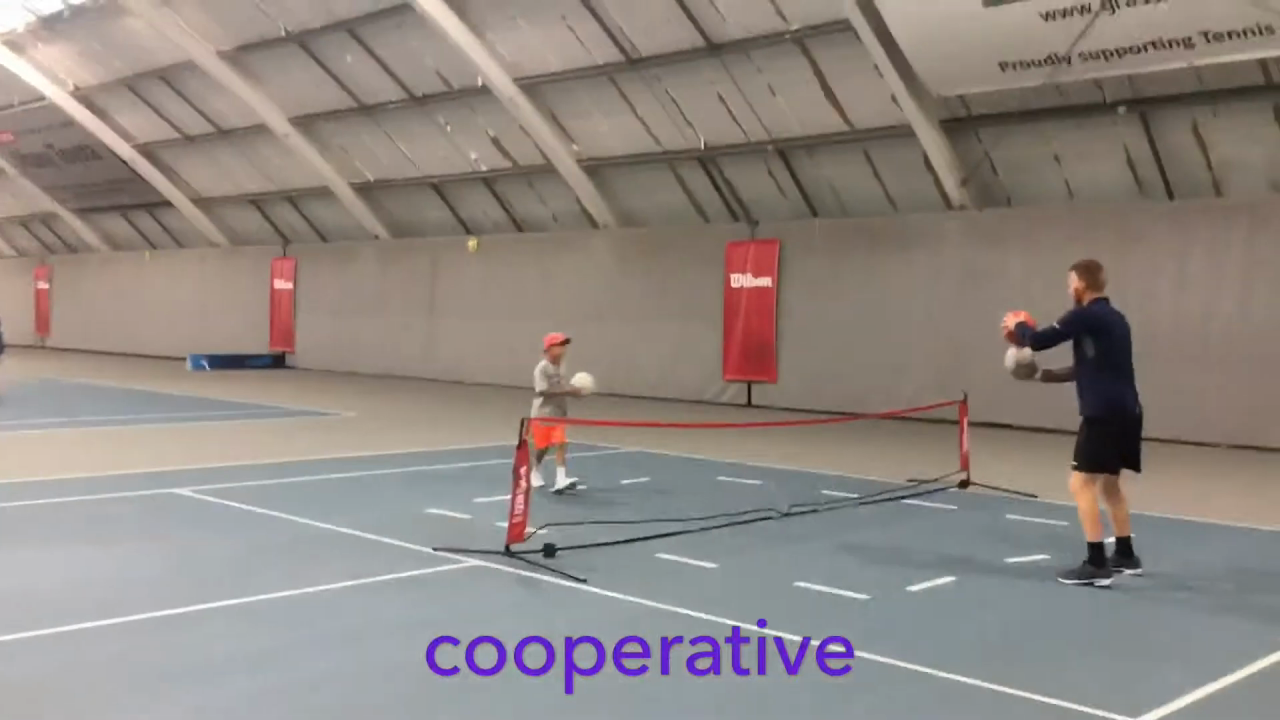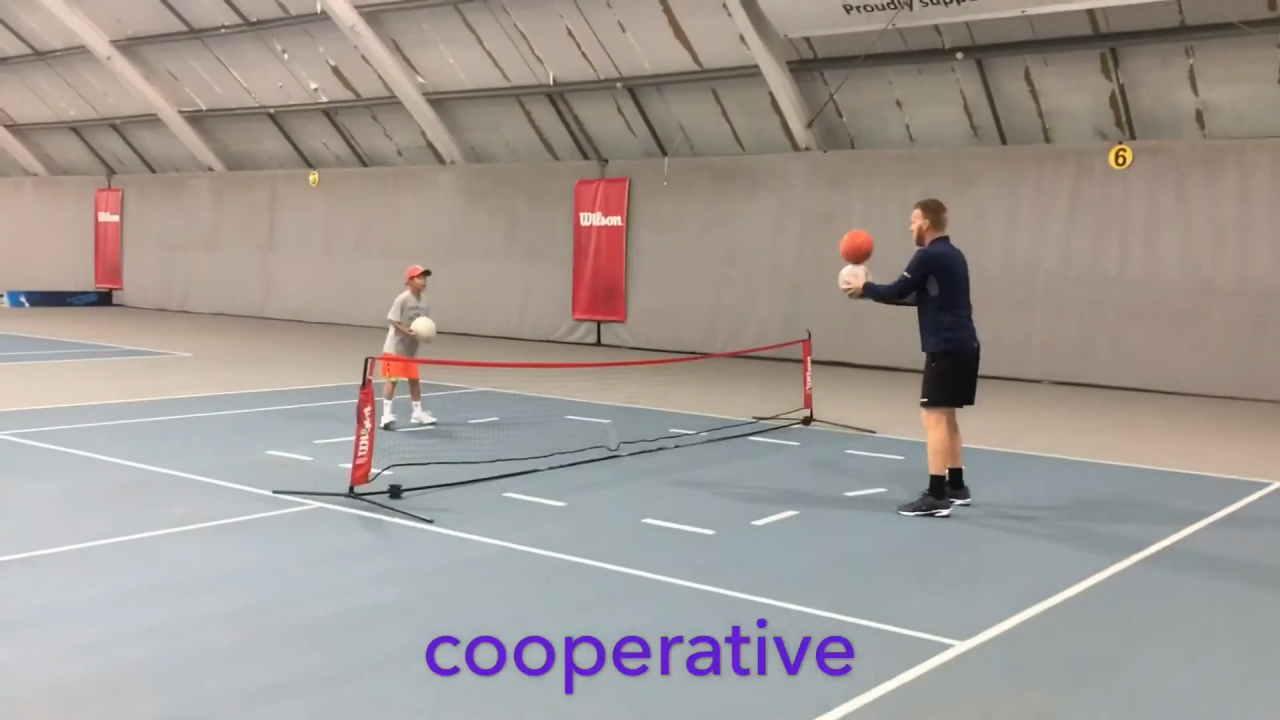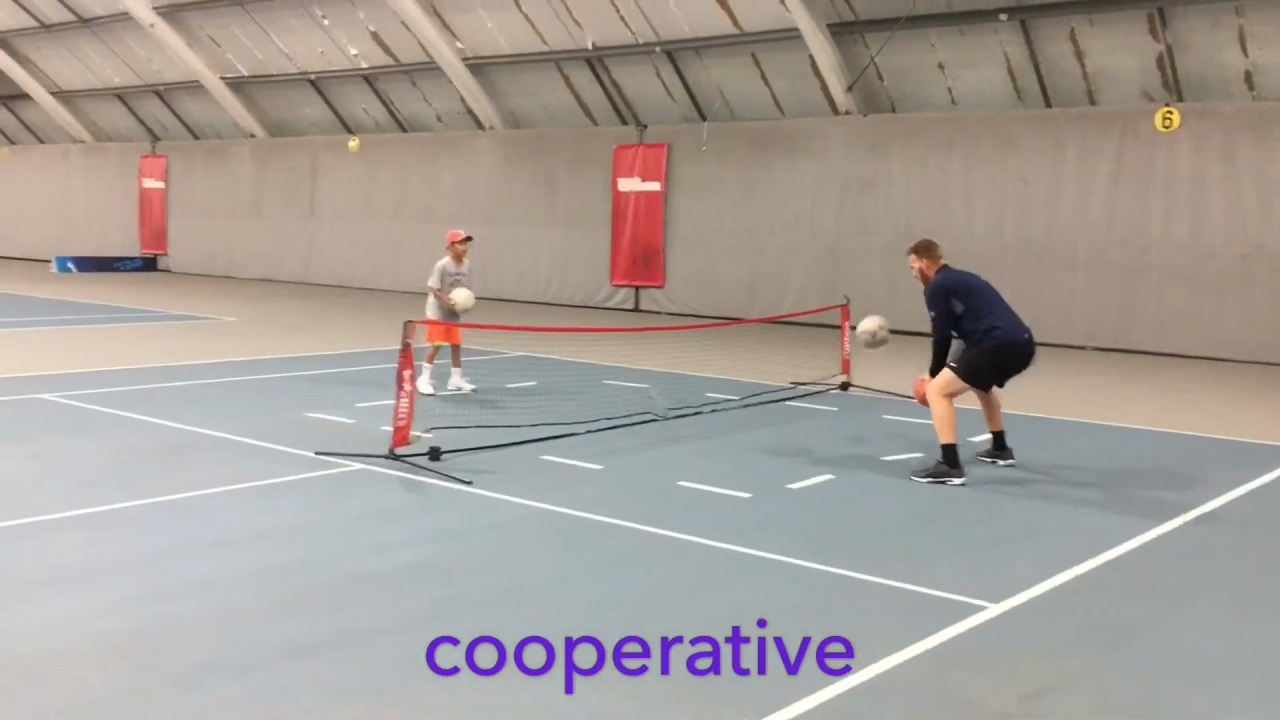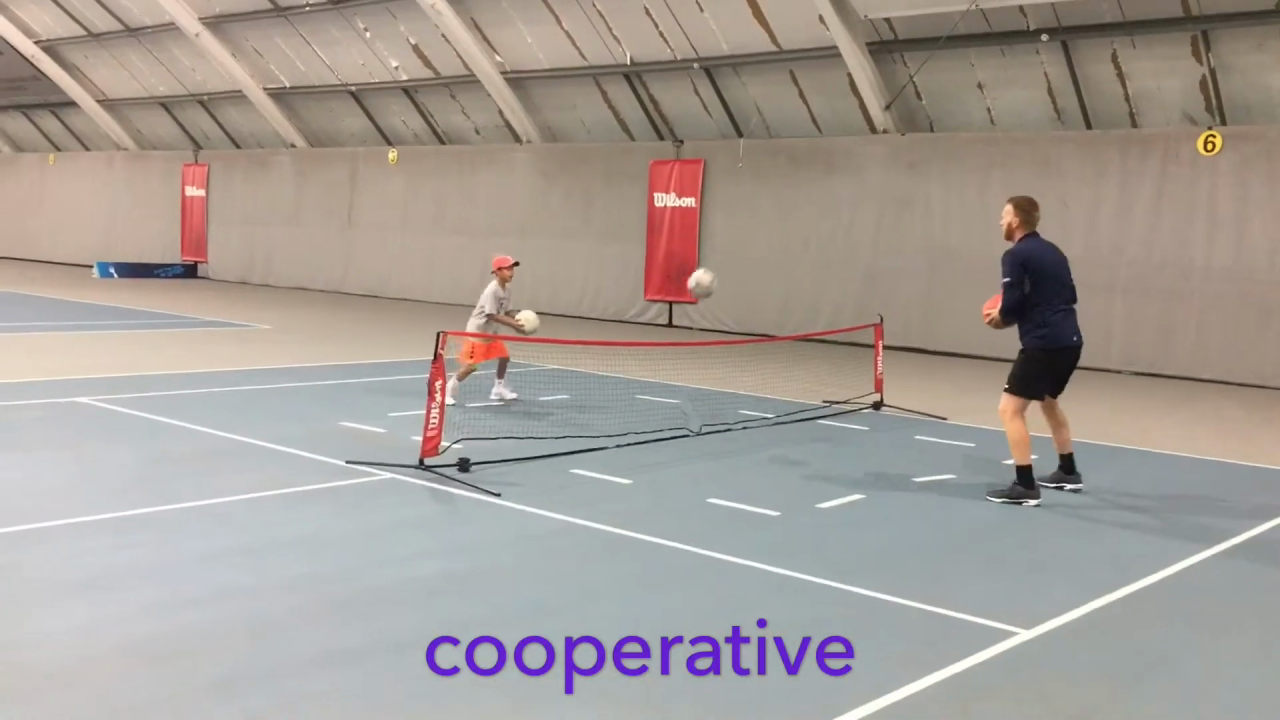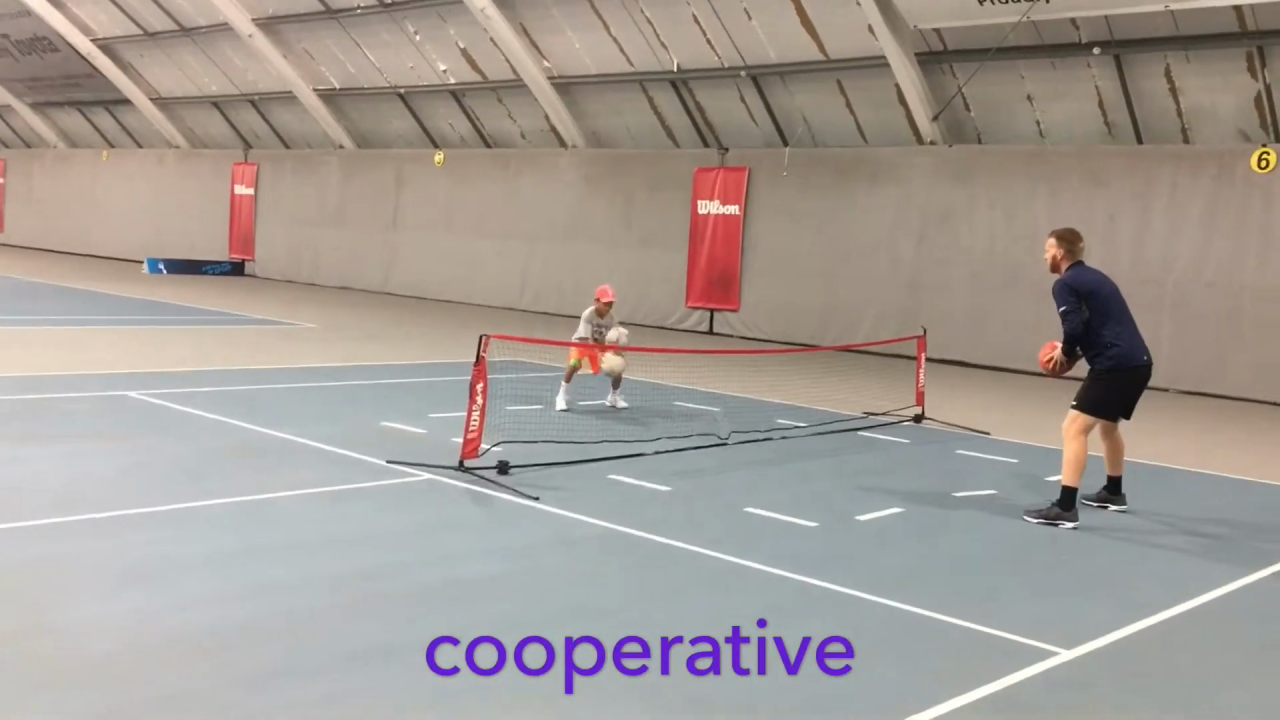
dt=1s
person 1, frame 1
left shoulder: (1085, 316)
right shoulder: (1114, 319)
left elbow: (1039, 341)
left wrist: (1017, 326)
right wrist: (1043, 375)
left hip: (1104, 413)
right hip: (1126, 411)
left knee: (1081, 483)
right knee: (1110, 483)
left ankle: (1096, 565)
right ankle: (1125, 555)
person 1, frame 2
left shoulder: (930, 256)
right shoulder: (951, 255)
left elbow: (898, 291)
right elbow: (919, 296)
left wrist: (864, 288)
right wrist: (872, 290)
left hip: (946, 349)
right hip: (962, 347)
left knee: (934, 419)
right knee: (946, 418)
left ankle: (936, 497)
right ankle: (956, 487)
person 1, frame 3
left shoulder: (936, 286)
right shoulder: (962, 279)
left elbow: (942, 336)
left wrist: (934, 374)
right wrist: (950, 369)
left hip: (1001, 346)
right hip: (1022, 344)
left knee: (937, 392)
right knee: (980, 382)
left ankle: (950, 465)
right ankle: (1000, 449)
person 1, frame 4
left shoulder: (1016, 255)
right shoulder: (1053, 252)
left elbow: (1012, 304)
left wrist: (1001, 316)
left hip: (1043, 345)
right hip: (1070, 341)
left knee: (1010, 409)
right knee: (1049, 403)
left ankle: (1026, 486)
right ankle: (1068, 472)
person 1, frame 5
left shoulder: (1065, 284)
right shoulder: (1095, 278)
left elbow: (1074, 328)
left wrist: (1064, 353)
right wrist: (1076, 352)
left hip: (1115, 366)
right hip: (1138, 362)
left knee: (1074, 428)
right knee: (1108, 424)
left ankle: (1065, 508)
right ankle: (1113, 493)
